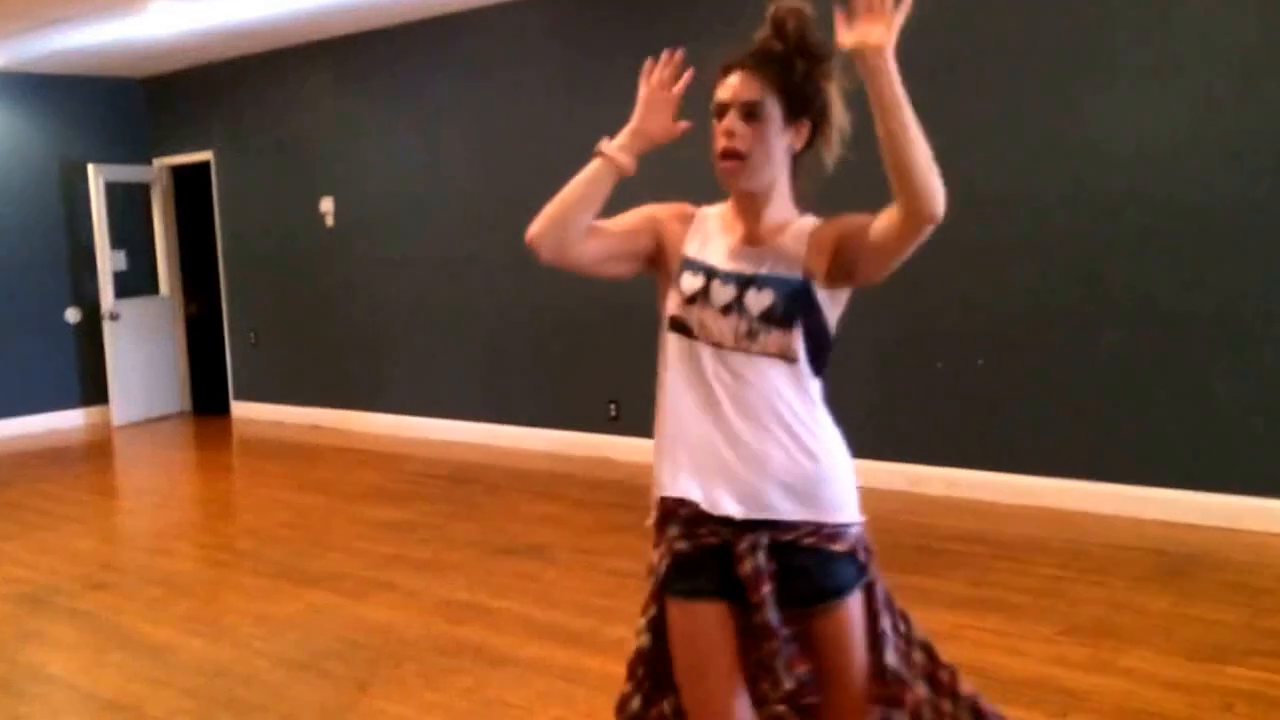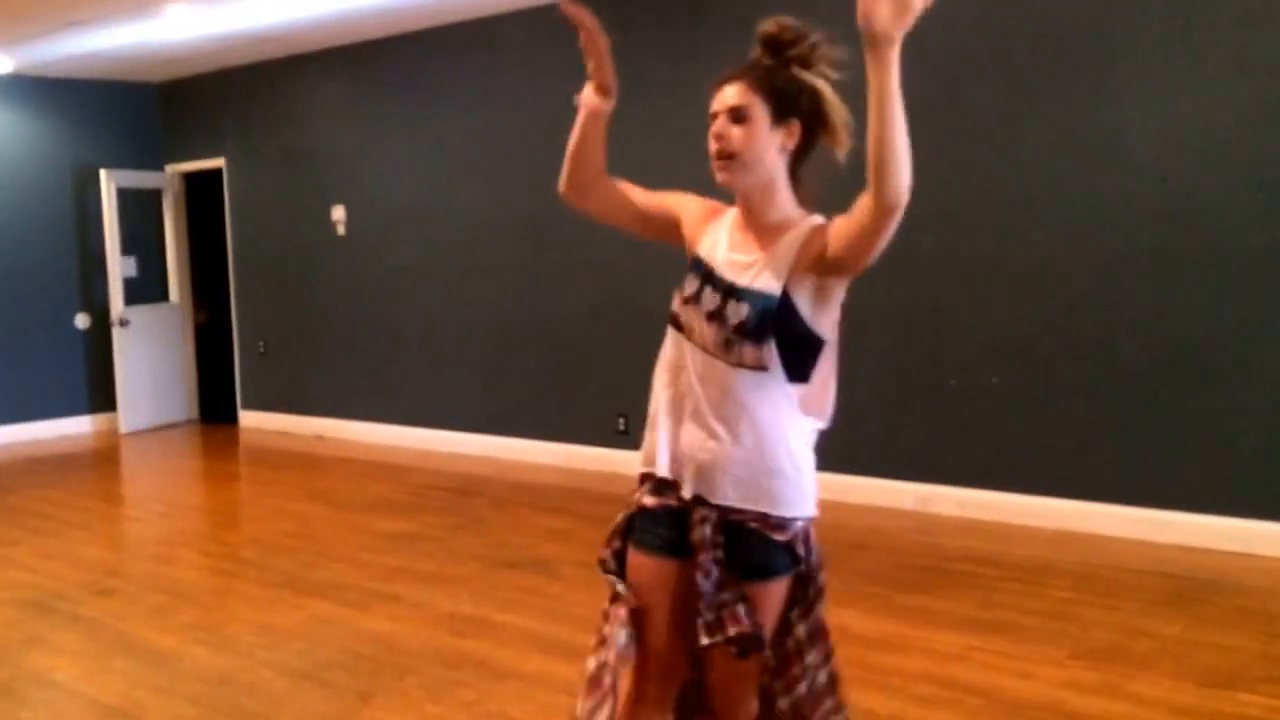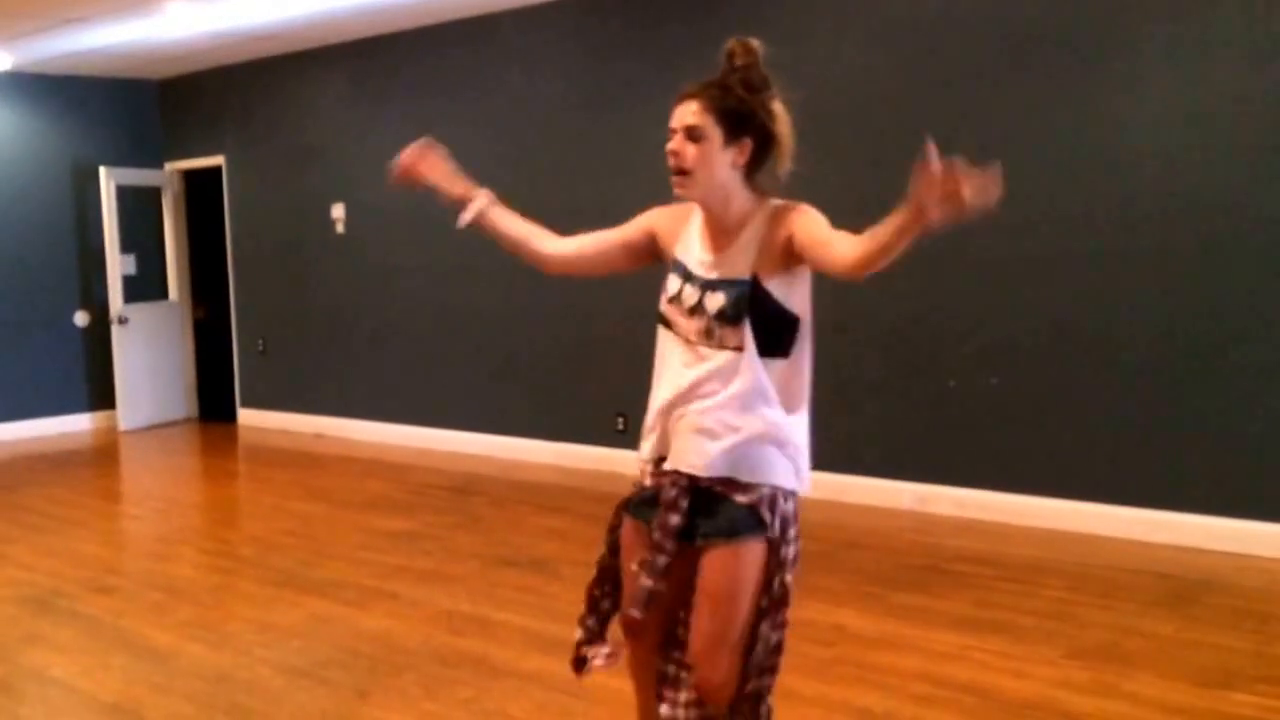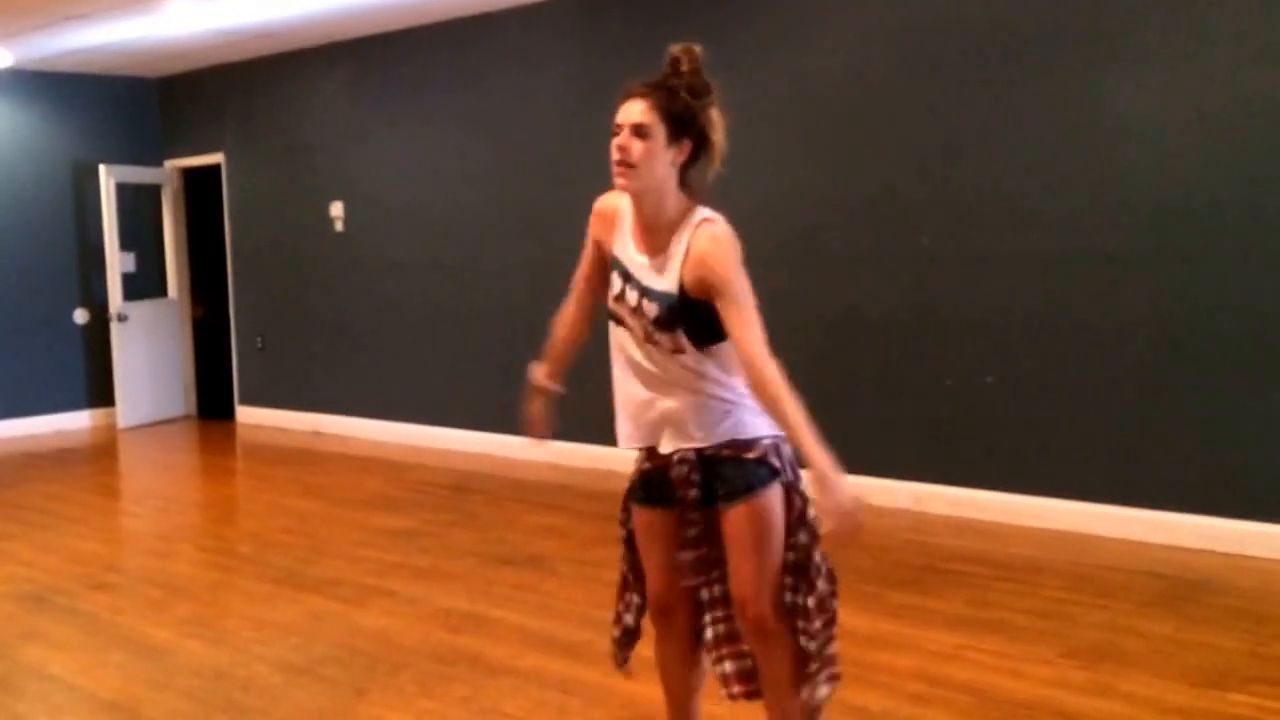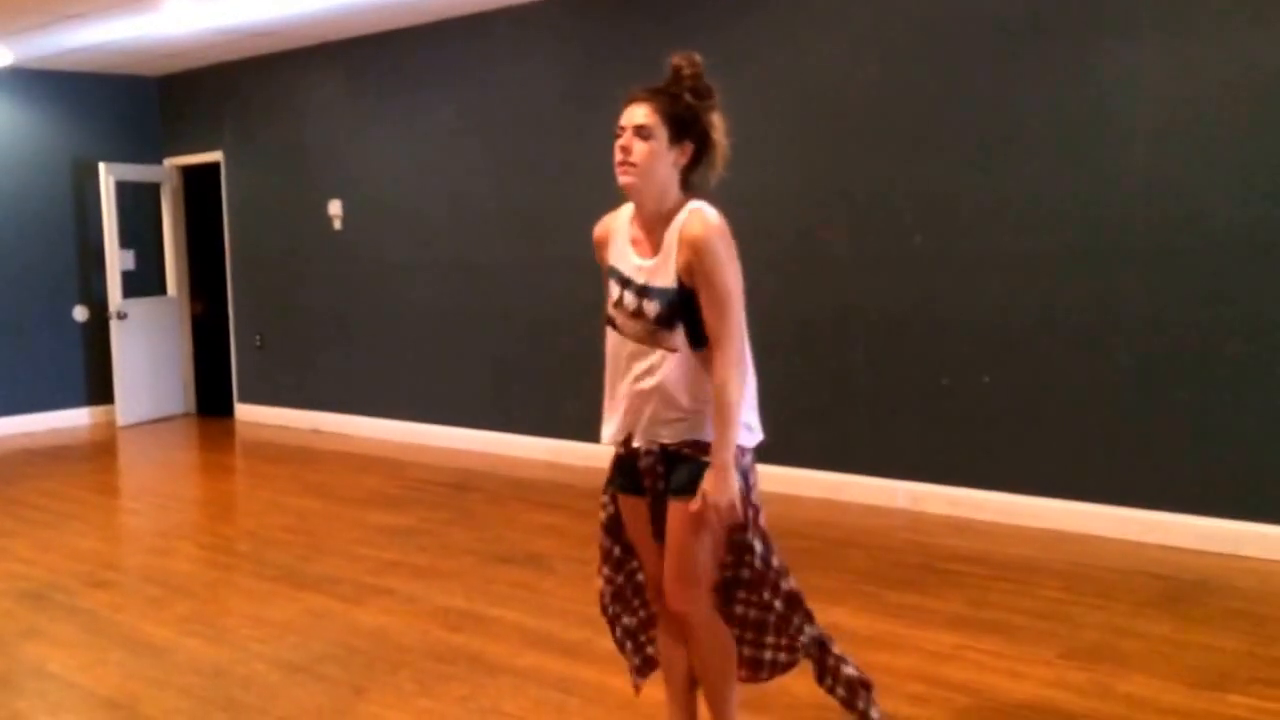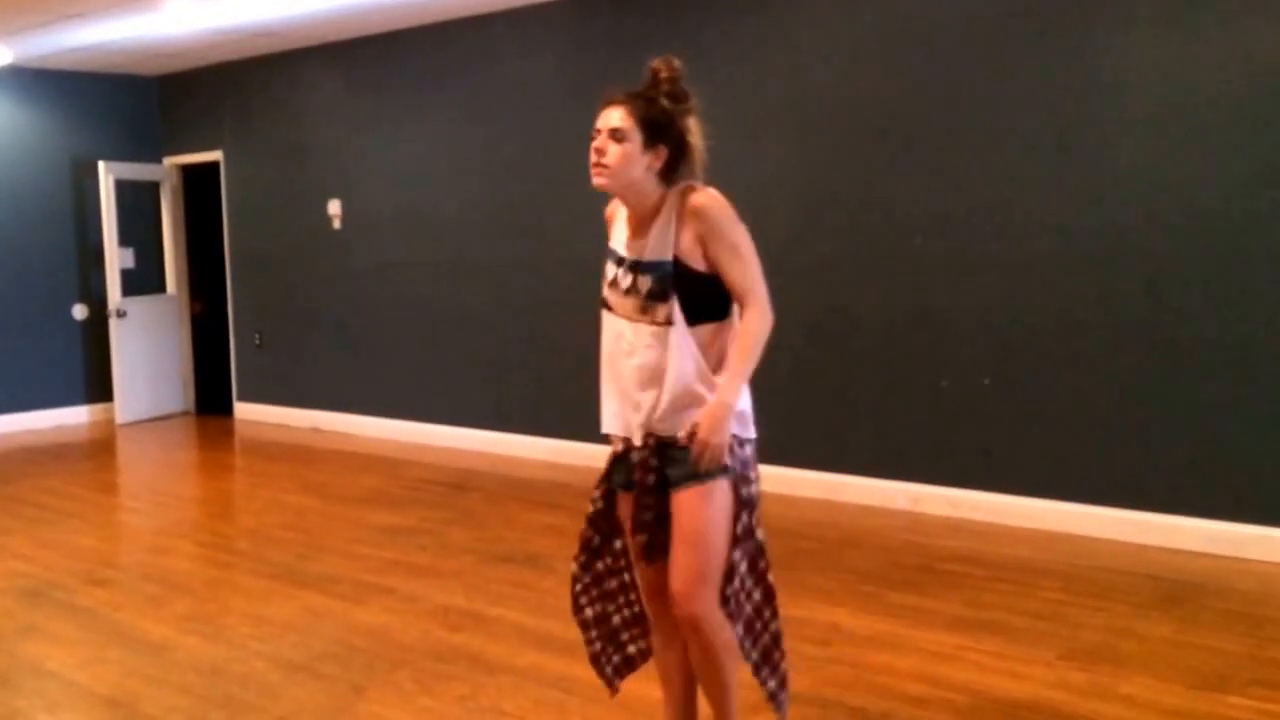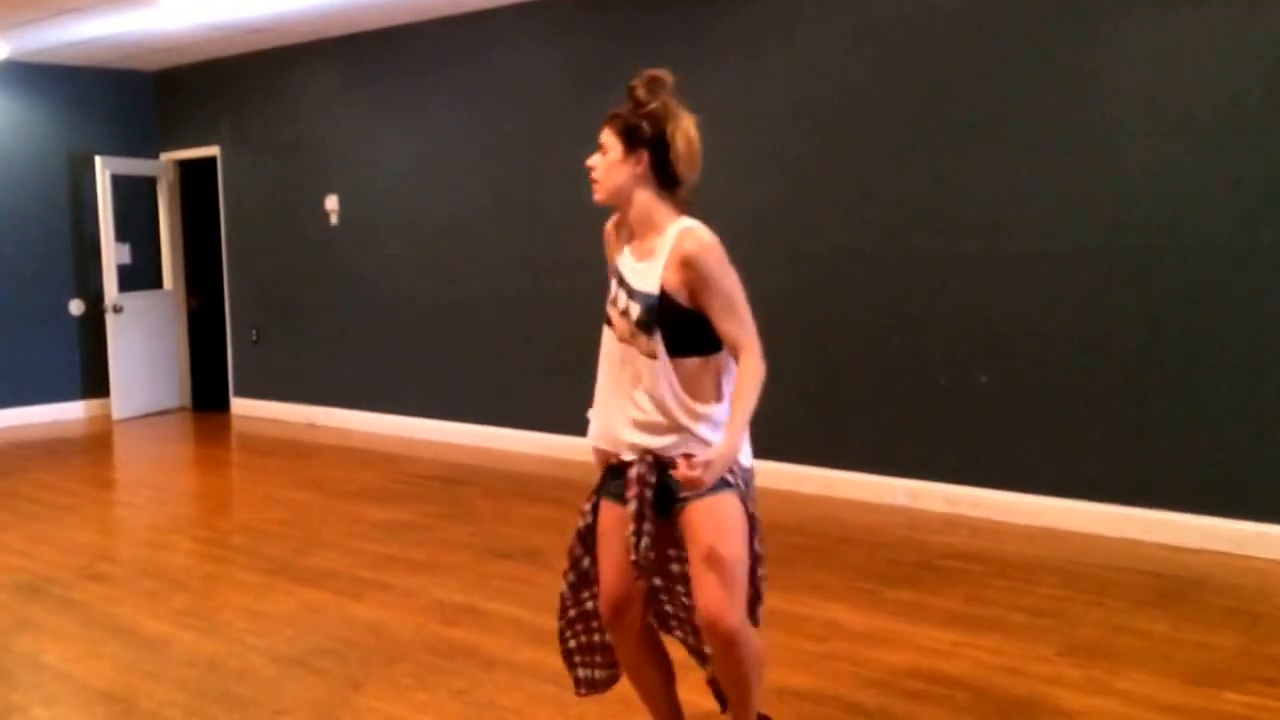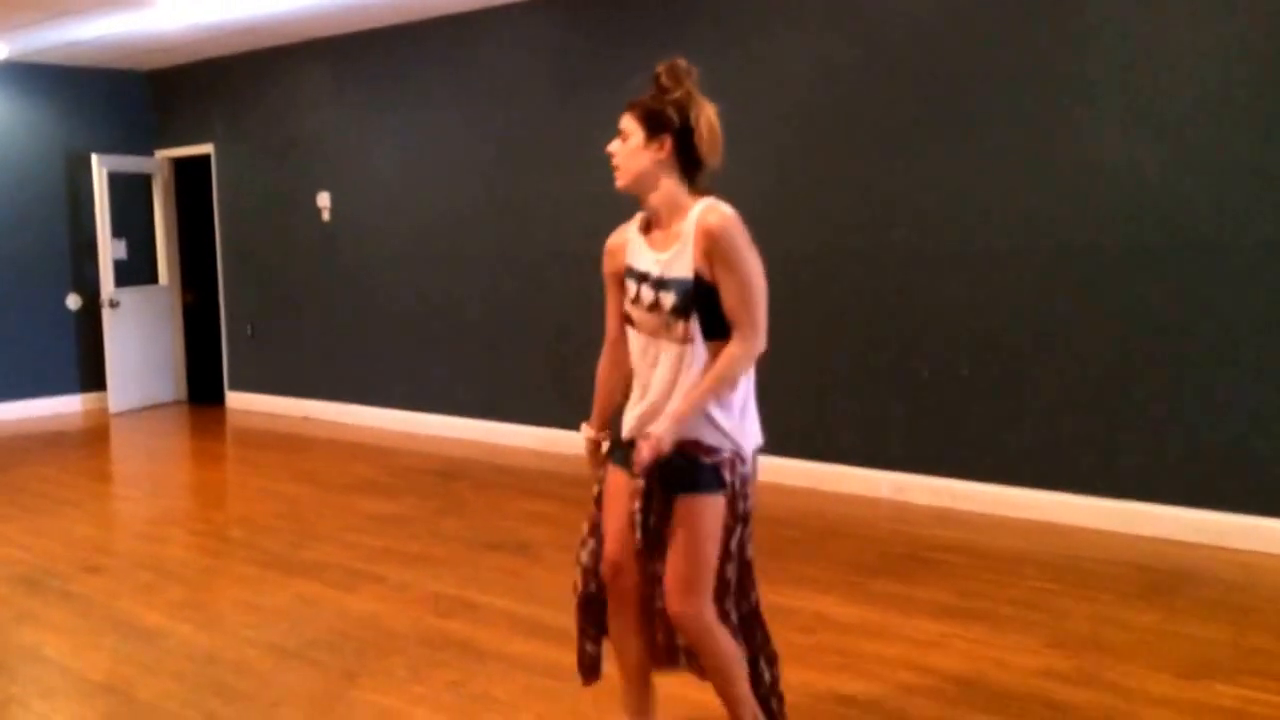
dt=0.3s
person 1, frame 1
left shoulder: (831, 248)
right shoulder: (676, 234)
left elbow: (925, 210)
right elbow: (549, 242)
left wrist: (877, 67)
right wrist: (631, 140)
left hip: (813, 513)
right hip: (699, 515)
person 1, frame 2
left shoulder: (823, 248)
right shoulder: (697, 222)
left elbow: (888, 202)
right elbow: (581, 189)
right wrist: (600, 89)
left hip: (765, 501)
right hip: (671, 486)
right knee: (653, 662)
person 1, frame 3
left shoulder: (786, 227)
right shoulder: (670, 225)
left elbow: (855, 258)
right elbow: (560, 253)
left wrist: (916, 217)
right wrist: (469, 195)
left hip: (750, 474)
right hip: (667, 463)
left knee: (713, 655)
right knee: (648, 628)
person 1, frame 4
left shoulder: (708, 241)
right shoulder: (609, 214)
left elbow: (756, 355)
right elbow: (581, 304)
left wrist: (820, 460)
right wrist: (545, 379)
left hip: (739, 443)
right hip: (658, 448)
left knee: (758, 609)
right knee: (666, 603)
person 1, frame 5
left shoulder: (701, 232)
right shoulder: (608, 232)
left elbow: (729, 353)
left wrist: (721, 462)
left hip: (701, 443)
right hip: (634, 441)
left knee: (690, 600)
right knee: (658, 601)
person 1, frame 6
left shoulder: (701, 207)
right shoulder: (613, 217)
left elbow: (758, 310)
left wrist: (724, 397)
left hip: (702, 438)
right hip: (637, 437)
left knee: (694, 602)
right knee: (653, 599)
person 1, frame 7
left shoulder: (693, 247)
right shoulder: (616, 234)
left elbow: (749, 353)
left wrist: (728, 440)
right wrist: (606, 422)
left hip: (701, 453)
right hip: (629, 451)
left knee: (718, 614)
right knee: (614, 604)
person 1, frame 8
left shoulder: (715, 225)
right shoulder: (620, 245)
left elbow: (751, 338)
left wrist: (678, 421)
right wrist: (597, 425)
left hip: (709, 442)
right hip: (640, 433)
left knee: (687, 607)
right knee: (616, 575)
